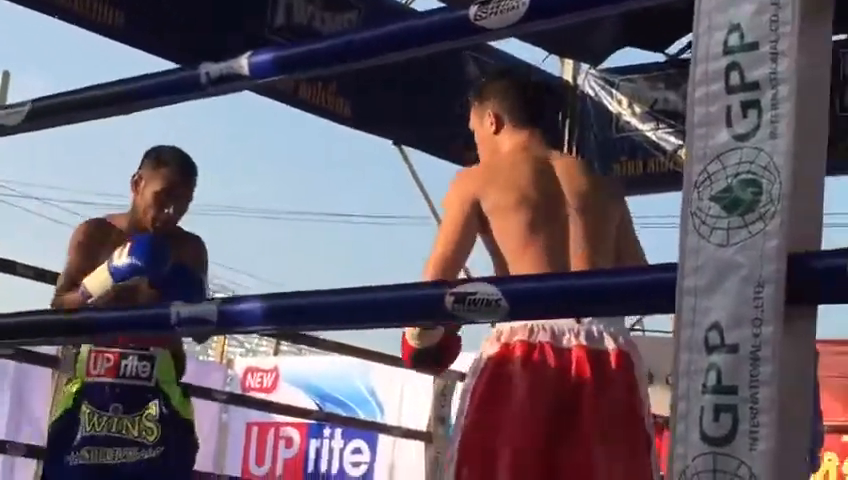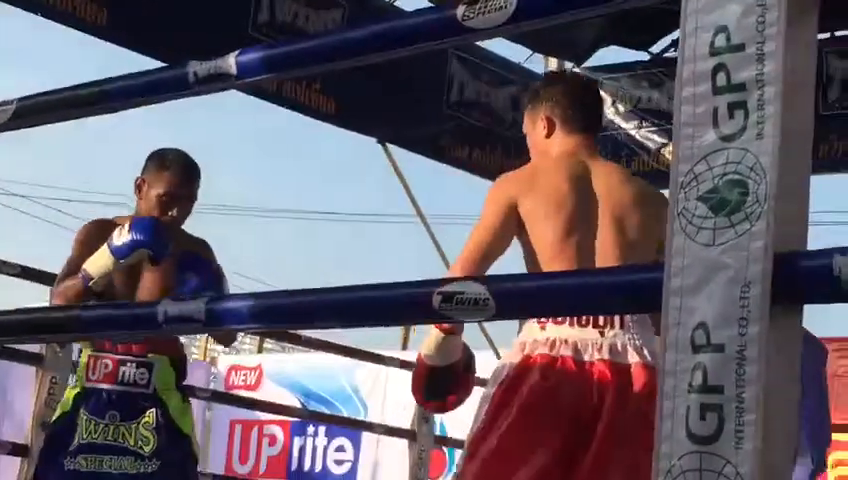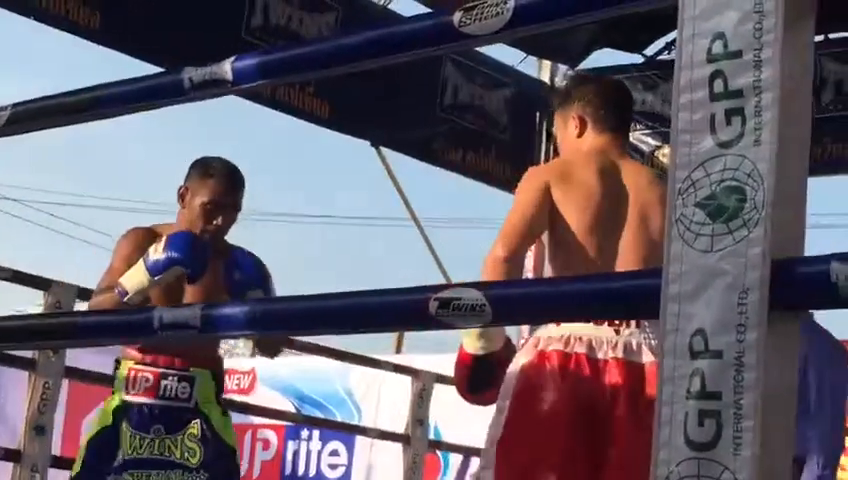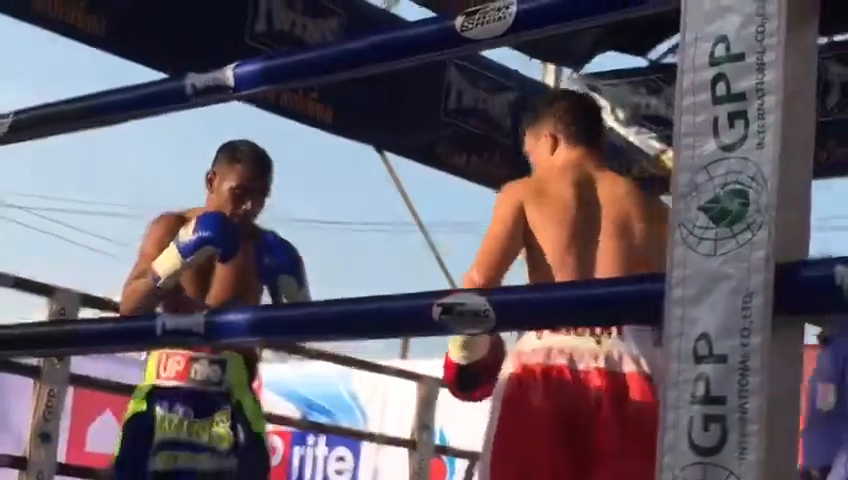
dt=0.2s
person 1, frame 1
left shoulder: (477, 181)
right shoulder: (601, 187)
left elbow: (438, 282)
left wrist: (422, 335)
left hip: (524, 354)
right hip: (607, 355)
person 1, frame 2
left shoulder: (520, 184)
right shoulder: (648, 199)
left elbow: (465, 273)
left wrist: (442, 346)
left hip: (547, 363)
right hip: (631, 368)
person 1, frame 3
left shoulder: (550, 177)
right shoulder: (668, 198)
left elbow: (504, 255)
left wrist: (483, 337)
left hip: (561, 358)
right hip: (642, 367)
person 1, frame 4
left shoulder: (524, 193)
right shoulder: (653, 210)
left elbow: (480, 279)
left wrist: (467, 348)
left hip: (544, 370)
right hip: (627, 375)
person 2, frame 1
left shoulder: (190, 249)
right shoulder: (95, 234)
right elbow: (60, 309)
left wrist: (196, 306)
right wrist: (111, 274)
left hip: (156, 388)
right hip: (96, 383)
person 2, frame 2
left shoulder: (196, 252)
right shoulder: (99, 234)
left elbow: (226, 336)
right elbow: (60, 302)
right wrist: (111, 256)
left hip: (157, 391)
right hip: (97, 386)
person 2, frame 3
left shoulder: (238, 263)
right shoulder: (140, 242)
left elbow: (271, 347)
right elbow: (96, 314)
left wrist: (259, 302)
right wrist: (148, 272)
left hip: (197, 402)
right hip: (136, 398)
person 2, frame 4
left shoulder: (267, 248)
right shoulder: (170, 228)
right elbow: (130, 307)
left wrist: (290, 285)
right wrist: (179, 255)
left hip: (227, 390)
right hip: (168, 384)
